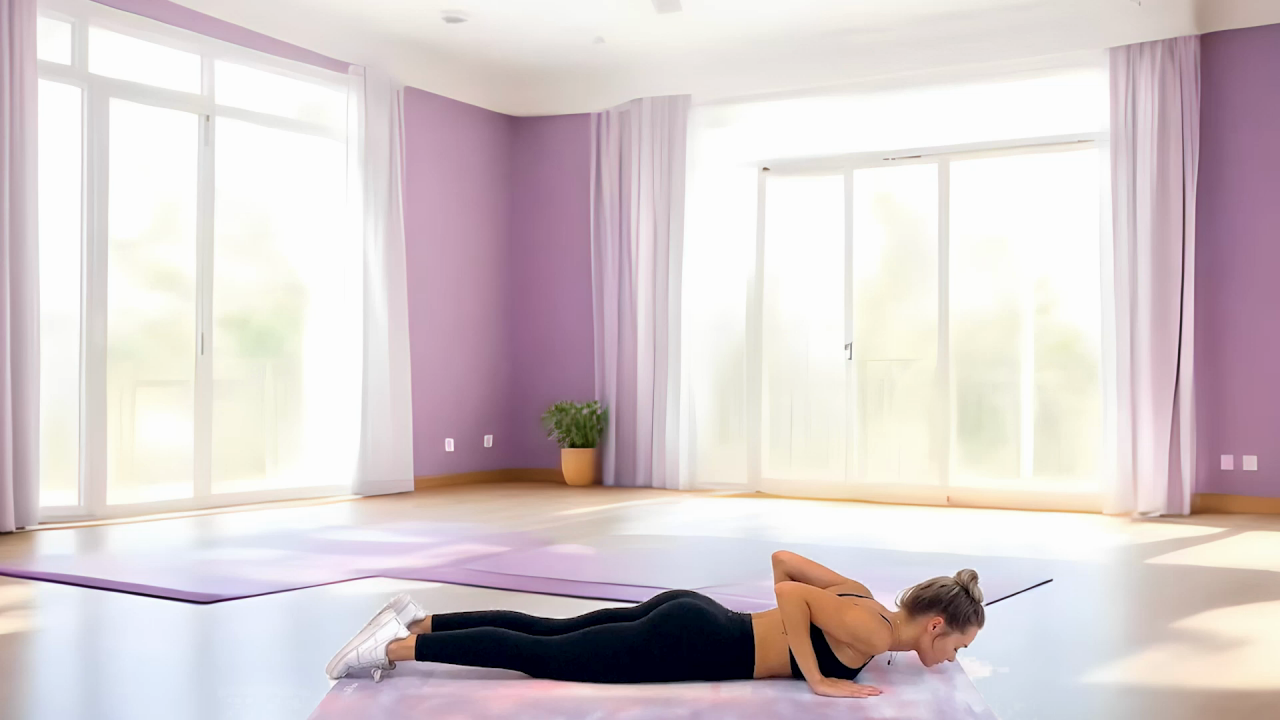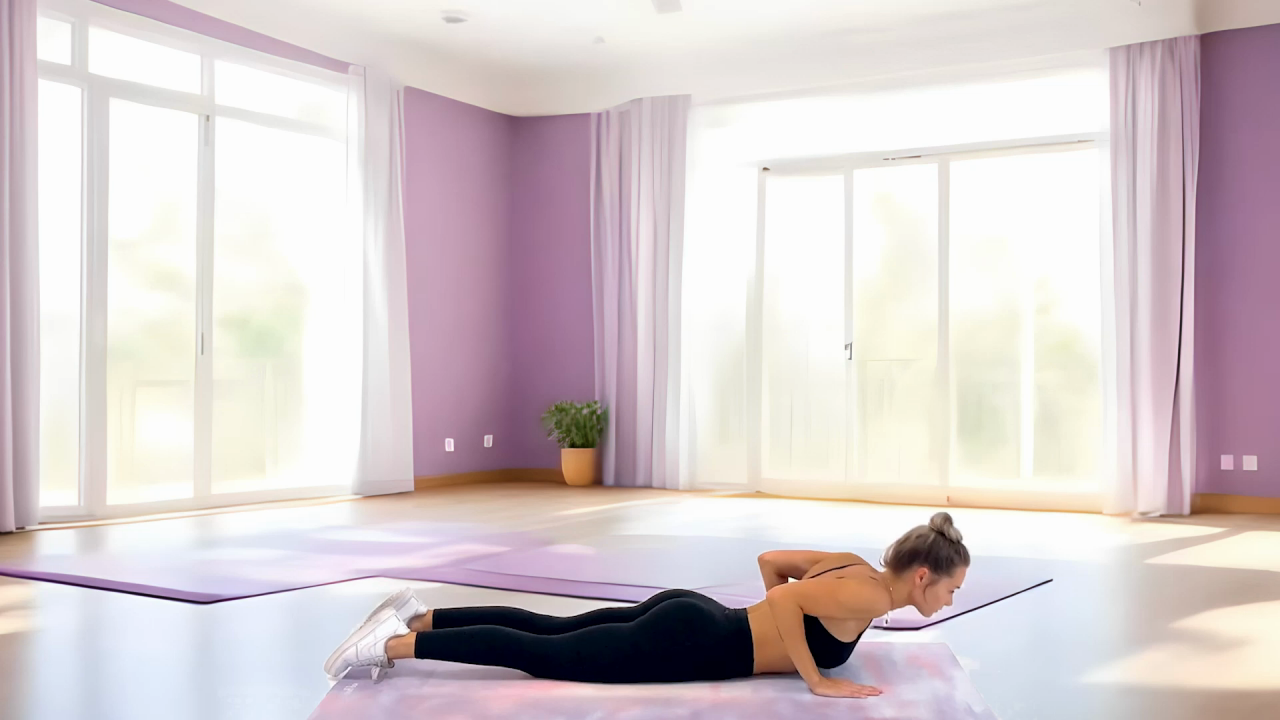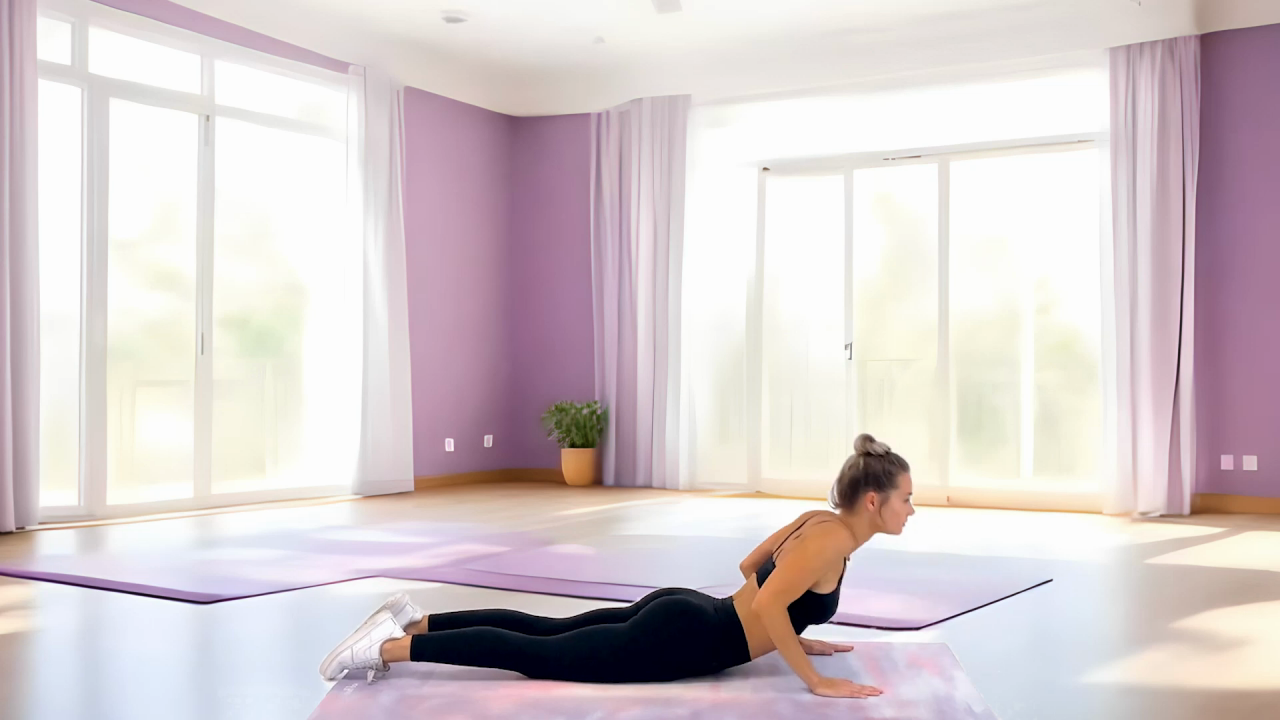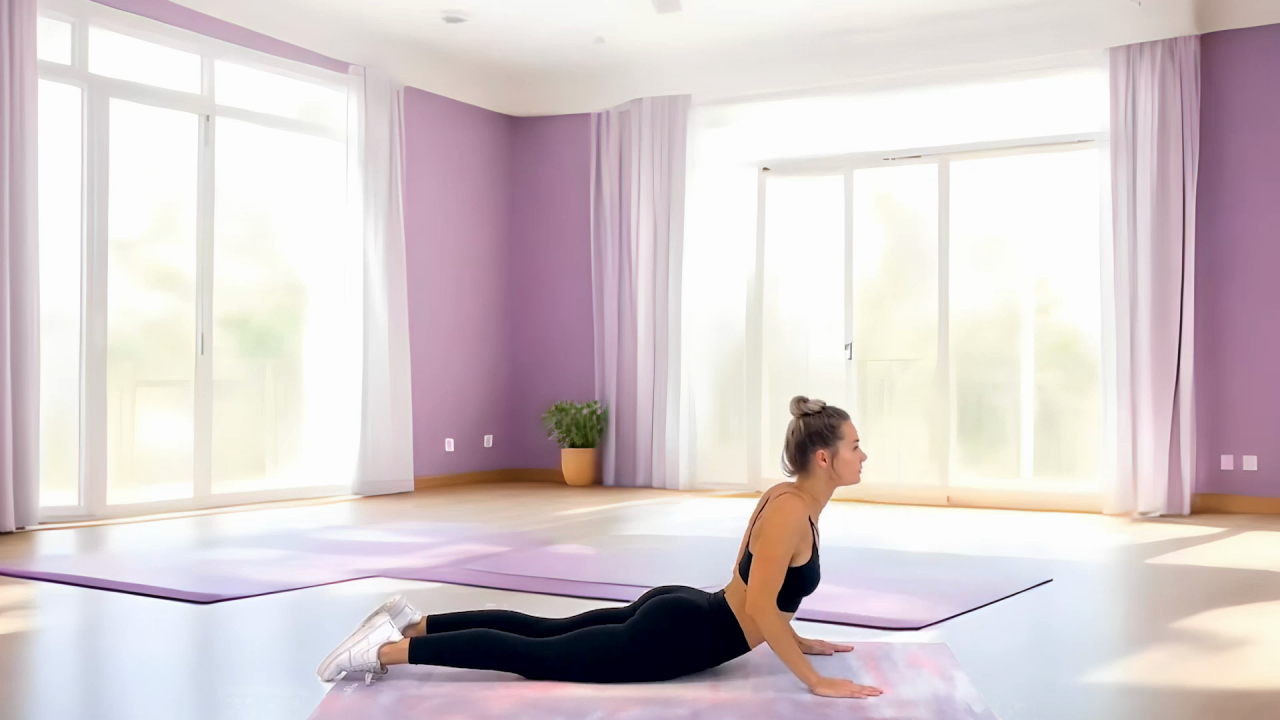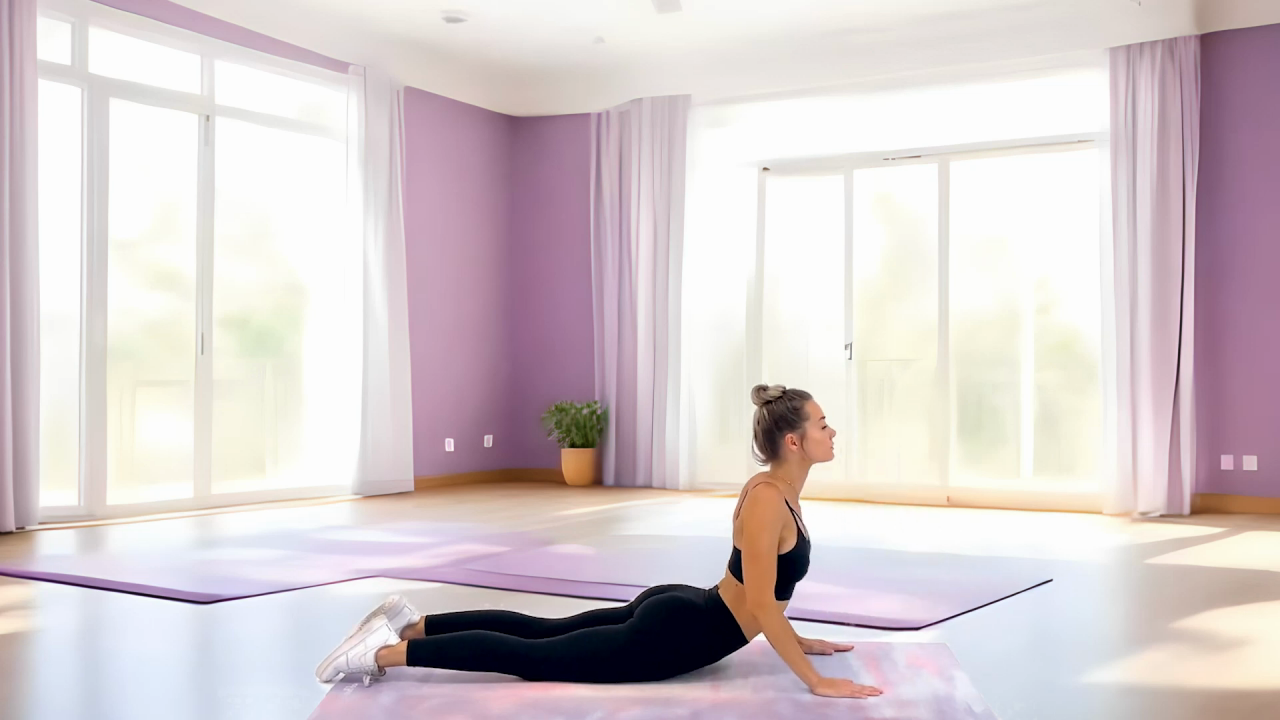
dt=0.5s
person 1, frame 1
left shoulder: (862, 602)
right shoulder: (874, 632)
left elbow: (783, 559)
right elbow: (791, 593)
right wrist: (815, 676)
left hip: (687, 620)
right hip: (687, 647)
left knee: (549, 631)
right knee: (539, 658)
left ankle: (417, 619)
right ankle: (398, 647)
person 1, frame 2
left shoulder: (855, 566)
right shoulder: (869, 596)
left elbow: (769, 559)
right elbow: (783, 598)
right wrist: (815, 678)
left hip: (686, 618)
right hip: (686, 646)
left knee: (546, 631)
right knee: (538, 655)
left ankle: (418, 616)
right ankle: (397, 645)
person 1, frame 3
left shoulder: (820, 520)
right shoulder: (834, 540)
right elbow: (766, 608)
left wrist: (794, 639)
right wrist: (815, 680)
left hip: (680, 615)
right hip: (681, 641)
left knee: (543, 629)
right knee: (536, 655)
left ankle: (414, 620)
right ankle: (391, 647)
person 1, frame 4
left shoulder: (789, 497)
right shoulder: (792, 511)
right elbow: (759, 607)
left wrist: (795, 640)
right wrist: (816, 680)
left hip: (677, 611)
right hip: (675, 638)
left knee: (538, 631)
right knee: (532, 657)
left ankle: (411, 624)
right ankle: (387, 649)
person 1, frame 5
left shoulder: (779, 490)
right shoulder: (768, 500)
left elbow: (763, 590)
right elbow: (760, 606)
left wrist: (797, 640)
right wrist: (816, 680)
left hip: (676, 611)
right hip: (675, 635)
left knee: (541, 631)
right knee: (532, 658)
left ankle: (410, 625)
right ankle: (386, 651)
